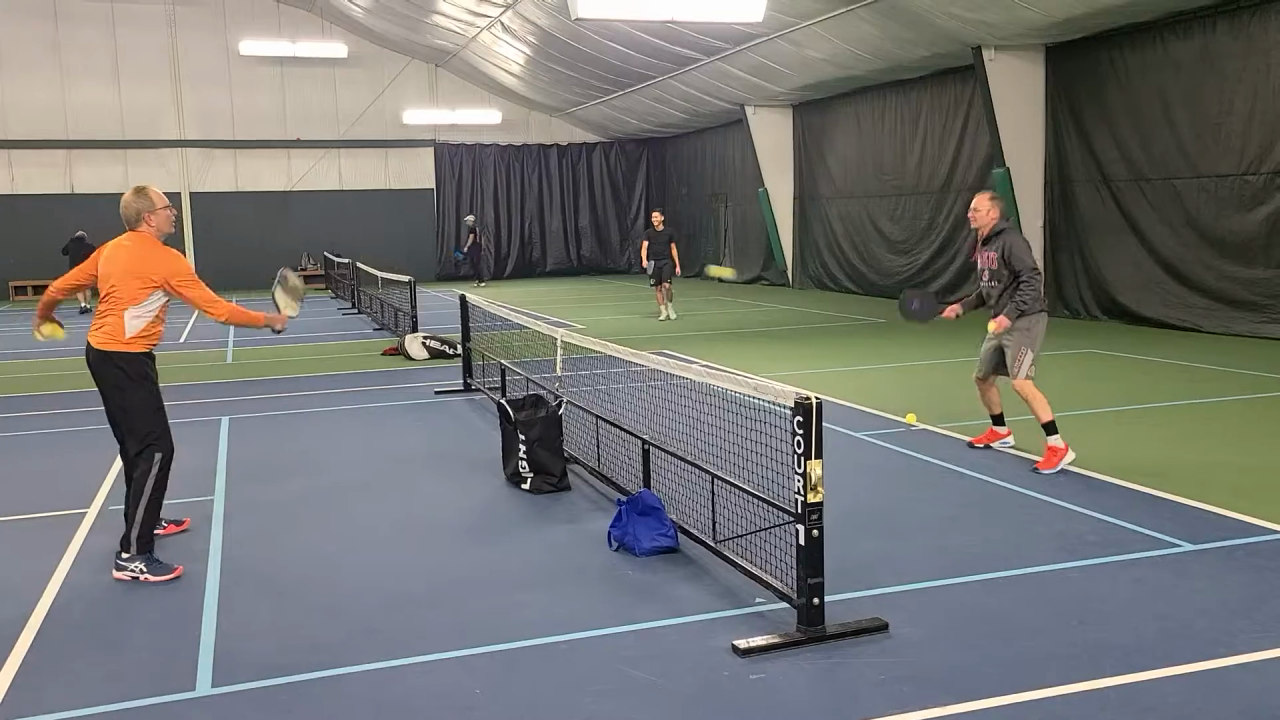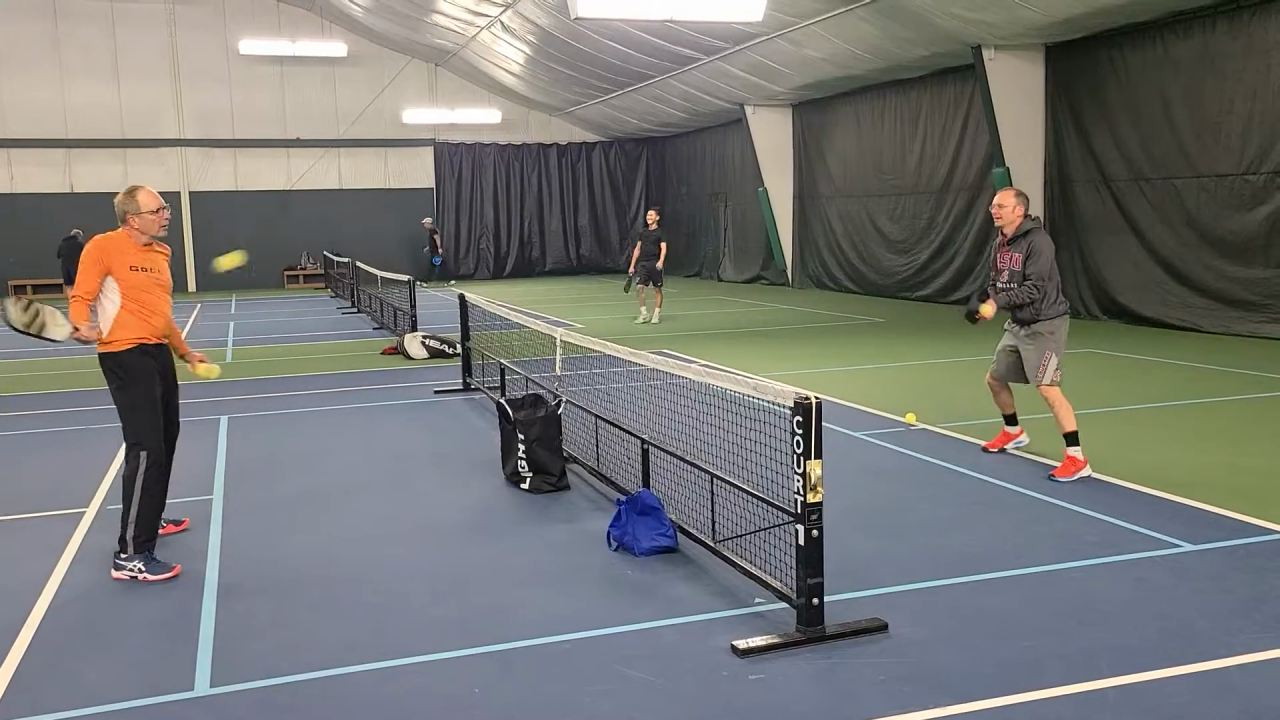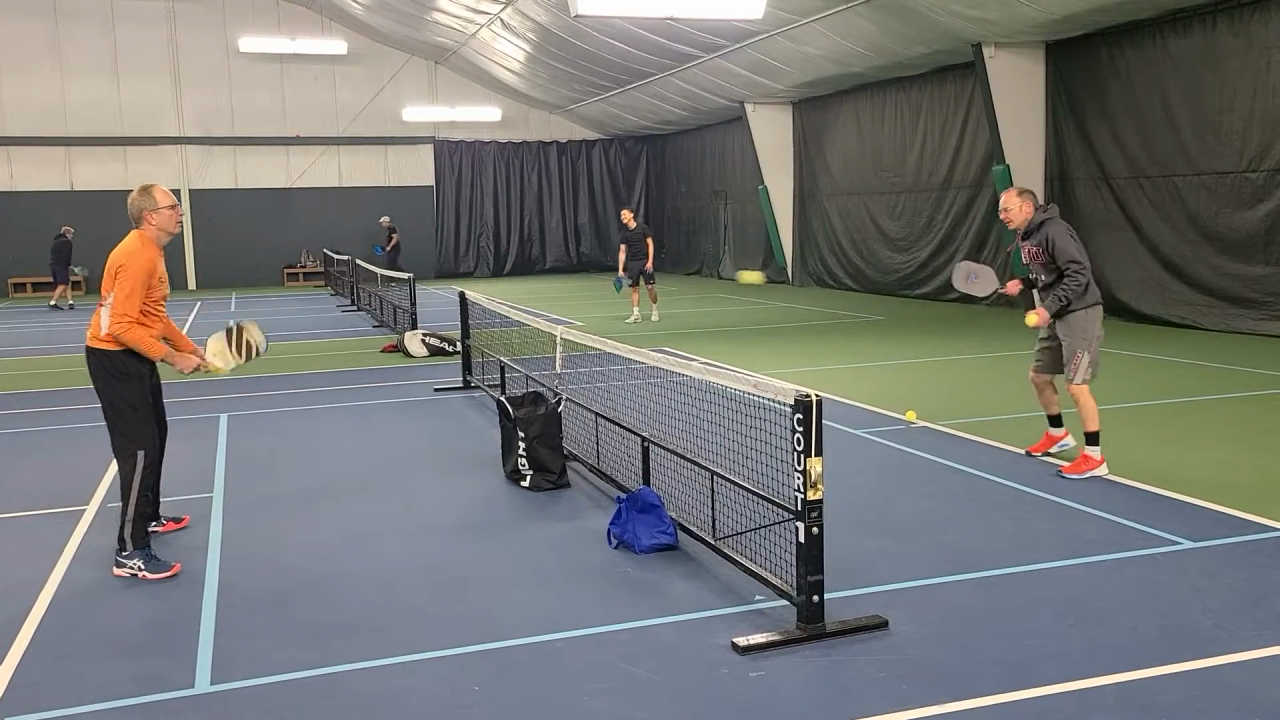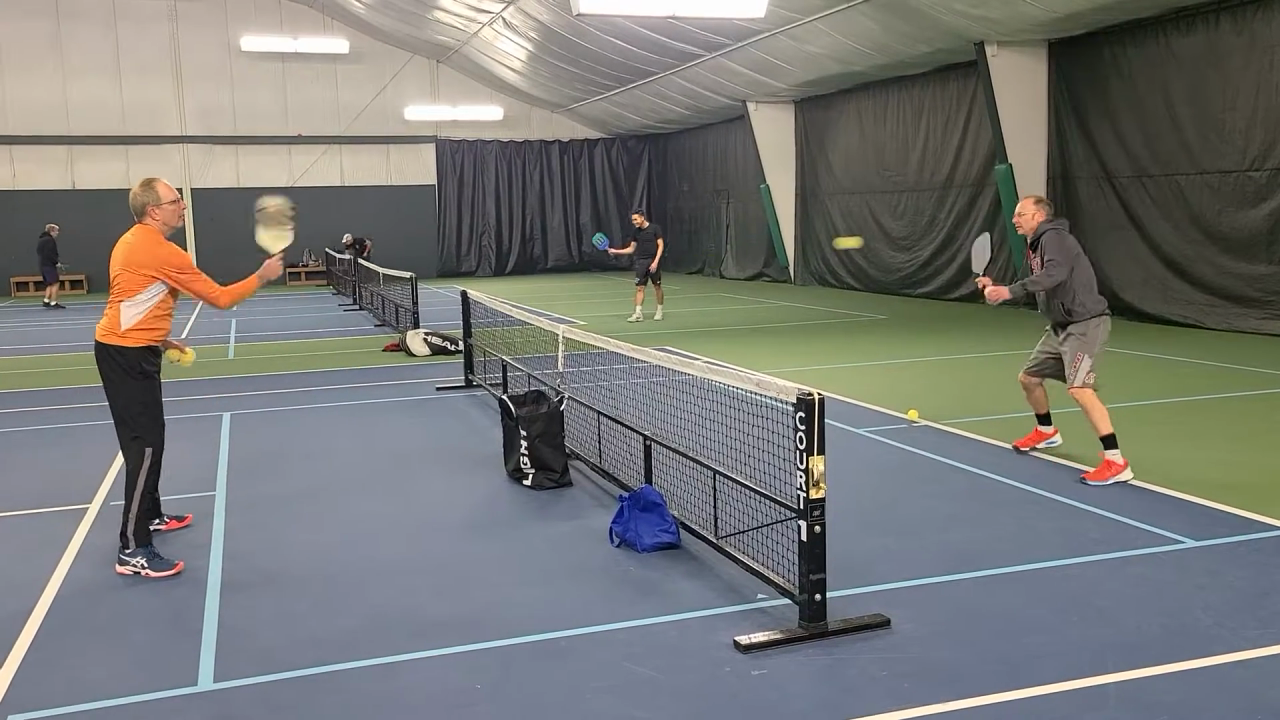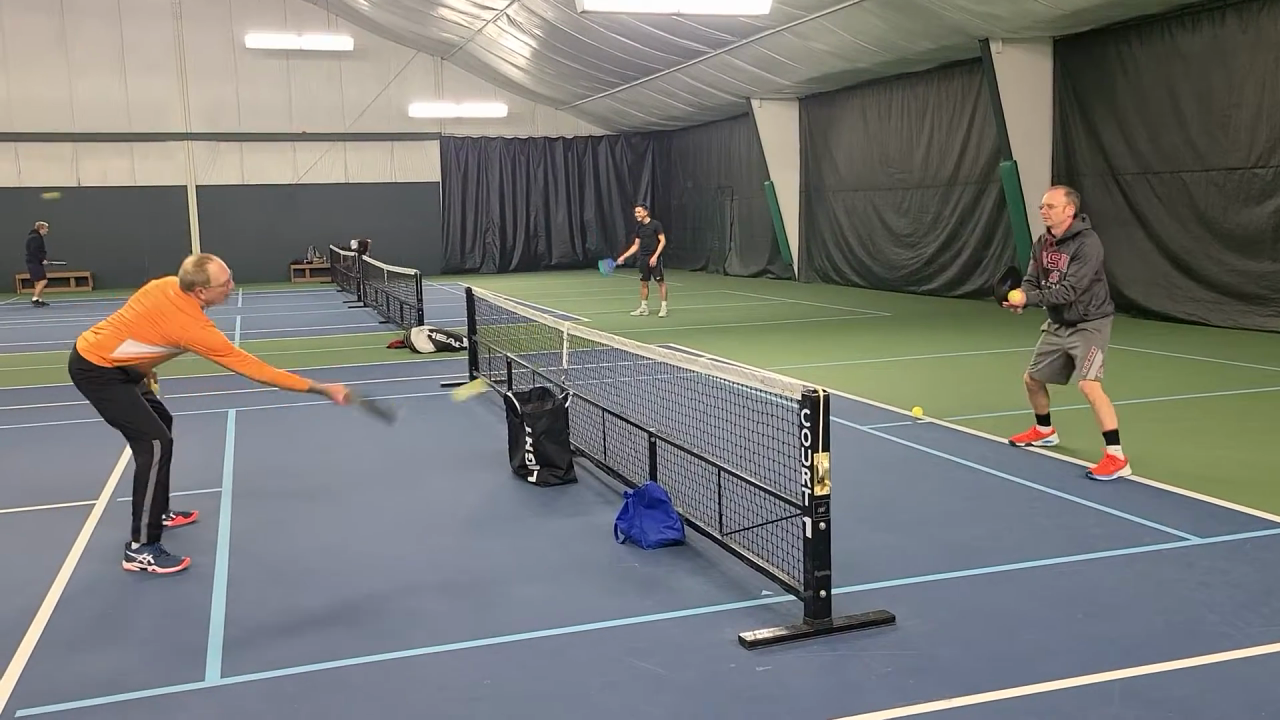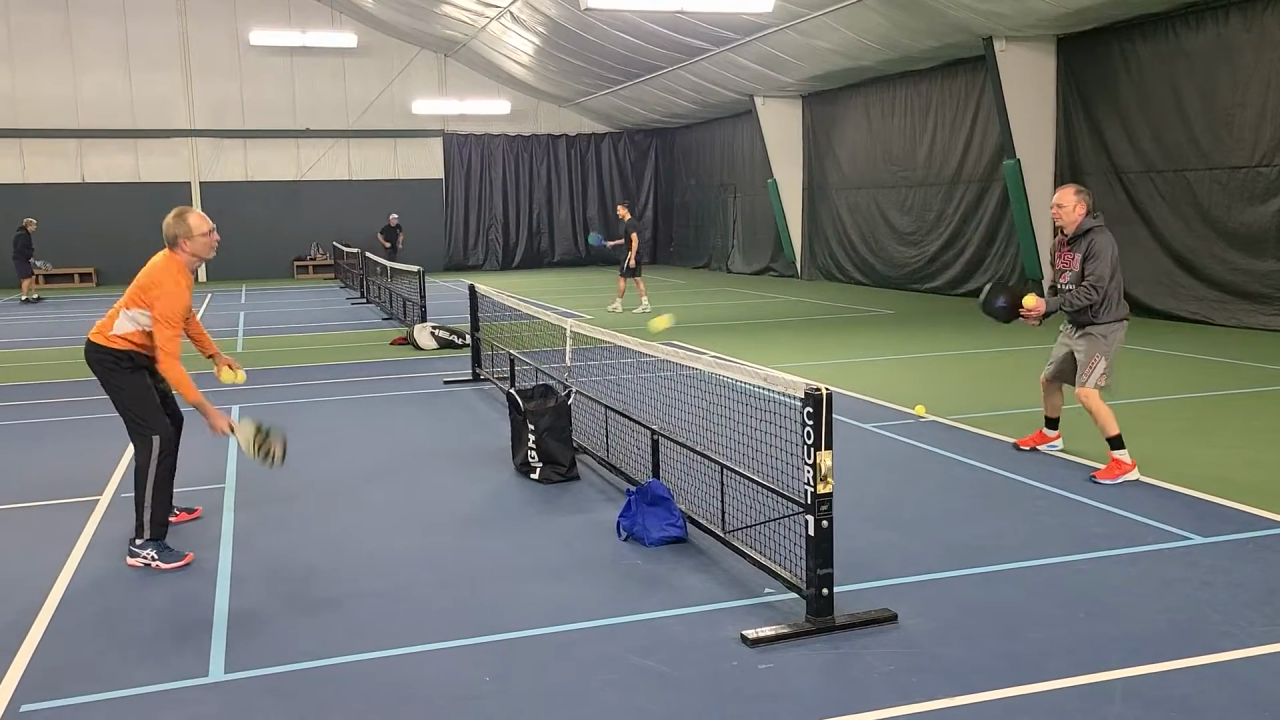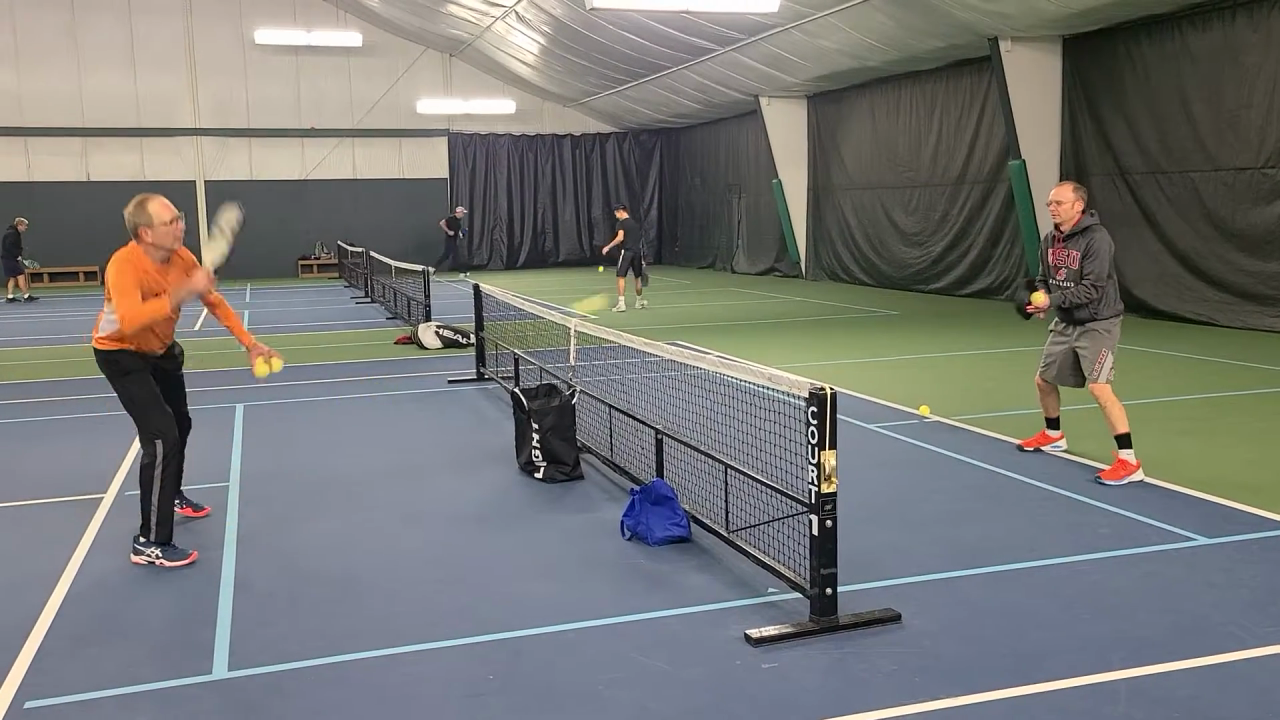
dt=0.7s
person 1, frame 1
left shoulder: (110, 249)
right shoulder: (166, 259)
left elbow: (61, 288)
right elbow: (215, 309)
left wrist: (43, 315)
right wrist: (269, 320)
left hip: (104, 353)
right hip: (127, 359)
left knee: (137, 444)
right knee: (155, 450)
left ankle: (145, 519)
right ankle: (132, 555)
person 1, frame 2
left shoulder: (161, 252)
right shoulder: (104, 246)
right elbow: (80, 299)
left wrist: (186, 351)
right wrist: (84, 325)
left hip: (158, 352)
right hip: (125, 356)
left knee: (165, 438)
right knee: (146, 449)
left ankle: (150, 519)
right ankle: (131, 555)
person 1, frame 3
left shoulder: (149, 249)
right shoulder: (139, 257)
right elbow: (123, 324)
left wrist: (189, 348)
right wrist: (172, 357)
left hip: (132, 353)
right hip: (114, 356)
left knee: (155, 435)
right knee: (139, 446)
left ankle: (148, 516)
right ankle: (130, 553)
person 1, frame 4
left shoulder: (132, 241)
right shoulder: (163, 252)
right elbow: (220, 298)
left wrist: (162, 339)
right wrist: (262, 275)
left hip: (125, 349)
right hip: (128, 354)
left knee: (147, 438)
right knee: (145, 445)
left ankle: (149, 514)
right ankle: (132, 551)
person 1, frame 5
left shoulder: (167, 287)
right shoulder: (193, 326)
right elbow: (258, 370)
left wrist: (143, 372)
right wrist: (323, 388)
left hip: (105, 360)
right hip: (95, 370)
left knee: (160, 424)
right knee: (154, 442)
left ankle: (155, 512)
right ankle: (141, 549)
person 1, frame 6
left shoulder: (178, 266)
right shoulder: (171, 284)
left elbow: (185, 316)
right elbow: (169, 362)
left wrist: (214, 353)
right wrist: (209, 411)
left hip: (135, 351)
right hip: (114, 354)
left knee: (171, 423)
right knee: (156, 437)
left ankle: (159, 505)
right ankle: (145, 544)
person 1, frame 7
left shoulder: (182, 258)
right shoulder: (124, 266)
left elbow: (214, 302)
right elbow: (131, 319)
left wrist: (249, 341)
right wrist: (182, 292)
left hip: (162, 351)
right hip: (121, 354)
left knee: (179, 427)
right knee: (160, 438)
left ankle: (171, 496)
right ankle: (150, 544)
person 2, frame 1
left shoulder: (1012, 241)
right shoulder: (982, 246)
left elbow: (1032, 282)
left wrist: (1008, 315)
right wrist: (961, 305)
left hip: (1025, 324)
right hip: (1001, 325)
left knee: (1022, 383)
right knee: (983, 377)
left ankle: (1057, 446)
right ankle: (999, 431)
person 2, frame 2
left shoulder: (1038, 241)
right shoulder: (999, 244)
left elbow: (1034, 289)
right elbow: (994, 283)
left wrist: (997, 303)
right wrist: (987, 304)
left hip: (1046, 325)
right hip: (1017, 325)
left knee: (1048, 389)
right knee: (995, 379)
left ankle: (1077, 458)
right ankle: (1013, 432)
person 2, frame 3
left shoulder: (1053, 230)
right shoulder: (1026, 236)
left elbow: (1076, 274)
left wrist: (1048, 307)
right wrist: (1022, 283)
left hip: (1080, 314)
right hip: (1057, 315)
left knee: (1077, 387)
right knee: (1039, 375)
left ankle: (1094, 458)
right ankle: (1058, 435)
person 2, frame 4
left shoulder: (1054, 238)
right shoulder: (1038, 245)
left elbow: (1055, 275)
right elbow: (1036, 289)
left wrist: (1010, 291)
right wrist: (995, 287)
left hip: (1086, 324)
right hip: (1060, 326)
left knee: (1080, 390)
right knee: (1028, 378)
left ankle: (1116, 462)
right ankle: (1046, 431)
person 2, frame 5
left shoulder: (1087, 243)
right shoulder: (1042, 243)
left elbow: (1072, 290)
right elbow: (1032, 281)
left wrist: (1029, 299)
right wrist: (1021, 298)
left hip: (1090, 324)
right hip: (1057, 324)
left knee: (1089, 386)
right knee: (1033, 379)
left ankle: (1116, 458)
right ankle: (1044, 431)
person 2, frame 6
left shoulder: (1099, 240)
right shoulder: (1060, 244)
left elbow: (1093, 291)
right elbow: (1058, 290)
left wrist: (1049, 304)
right wrist: (1039, 311)
left hip: (1102, 327)
right hip: (1074, 326)
left knee: (1086, 393)
right knee: (1048, 380)
left ankle: (1124, 462)
right ankle: (1050, 435)
person 2, frame 7
left shoulder: (1095, 237)
right shoulder: (1050, 240)
left elbow: (1095, 287)
right elbow: (1044, 278)
left wrist: (1051, 300)
right wrist: (1040, 301)
left hip: (1098, 324)
right hip: (1065, 324)
left knee: (1100, 389)
right knee: (1044, 381)
left ankle: (1128, 461)
right ankle: (1053, 436)
